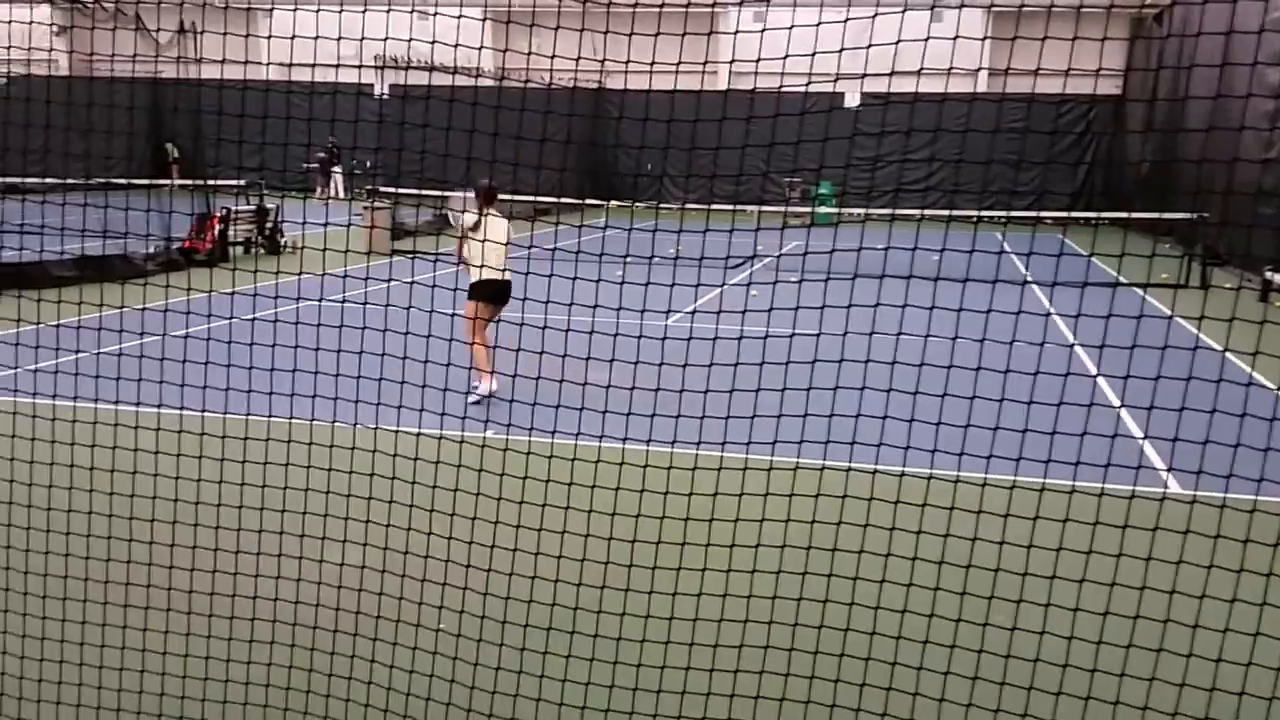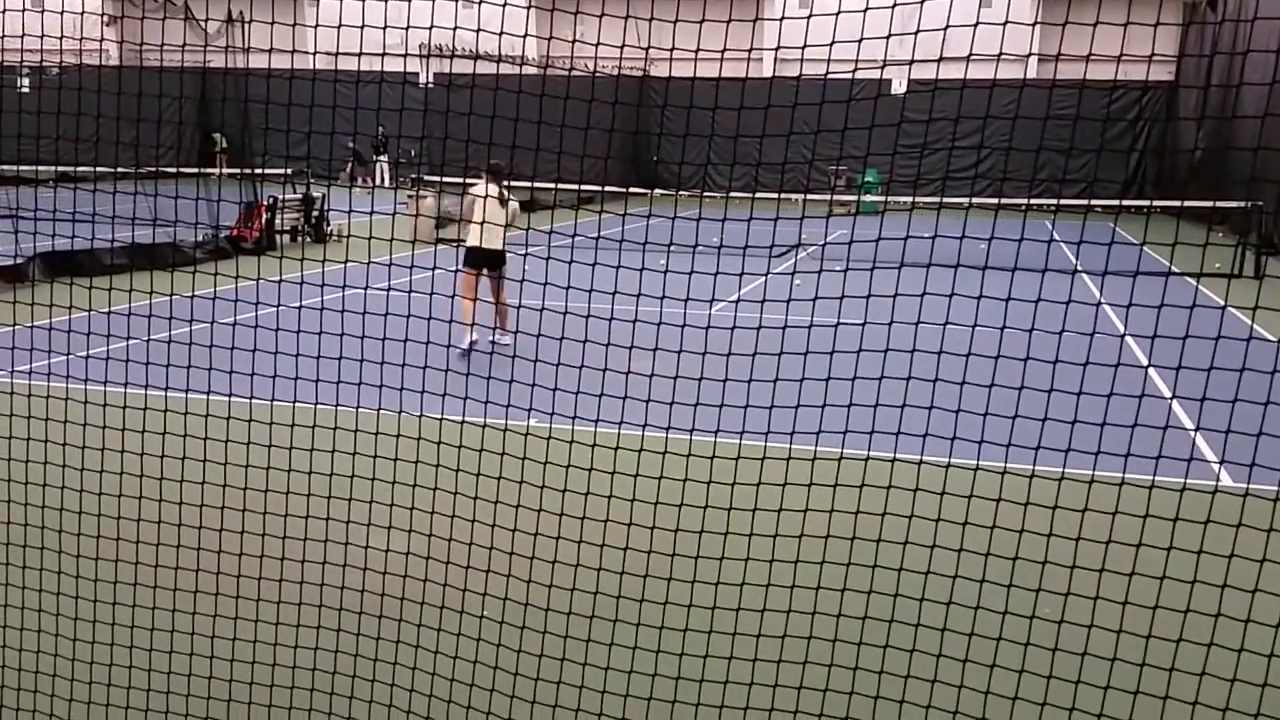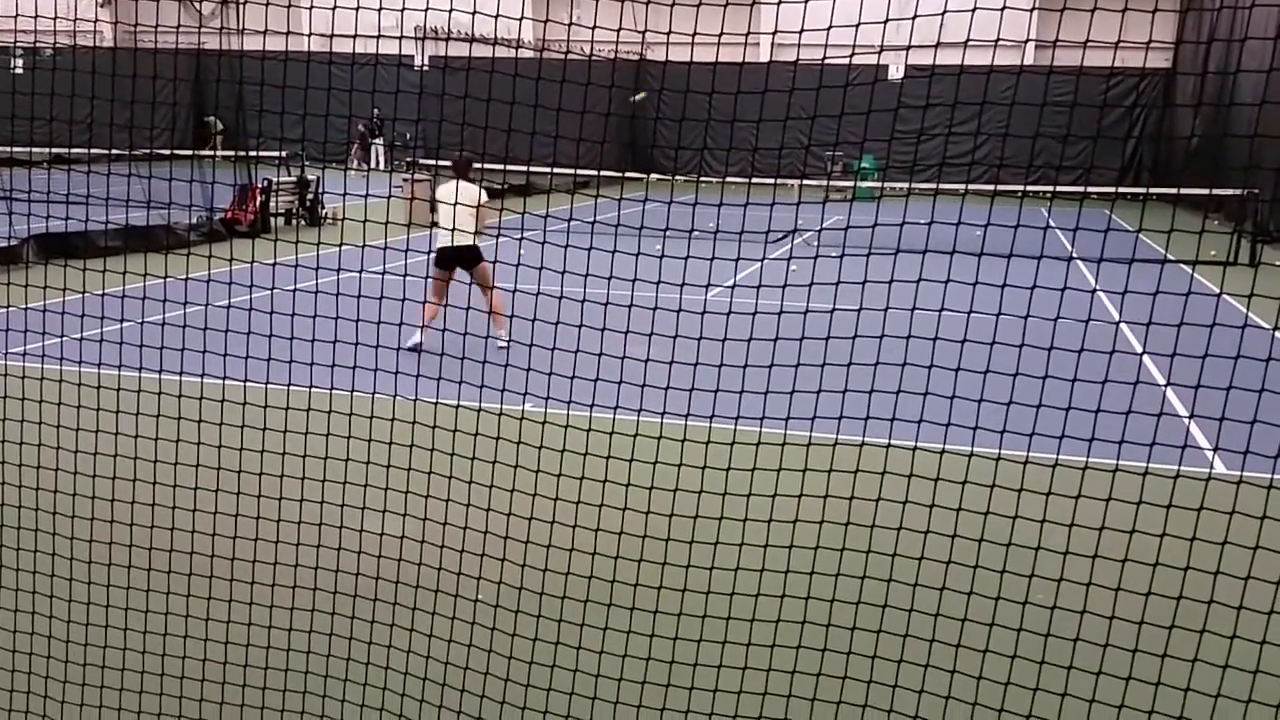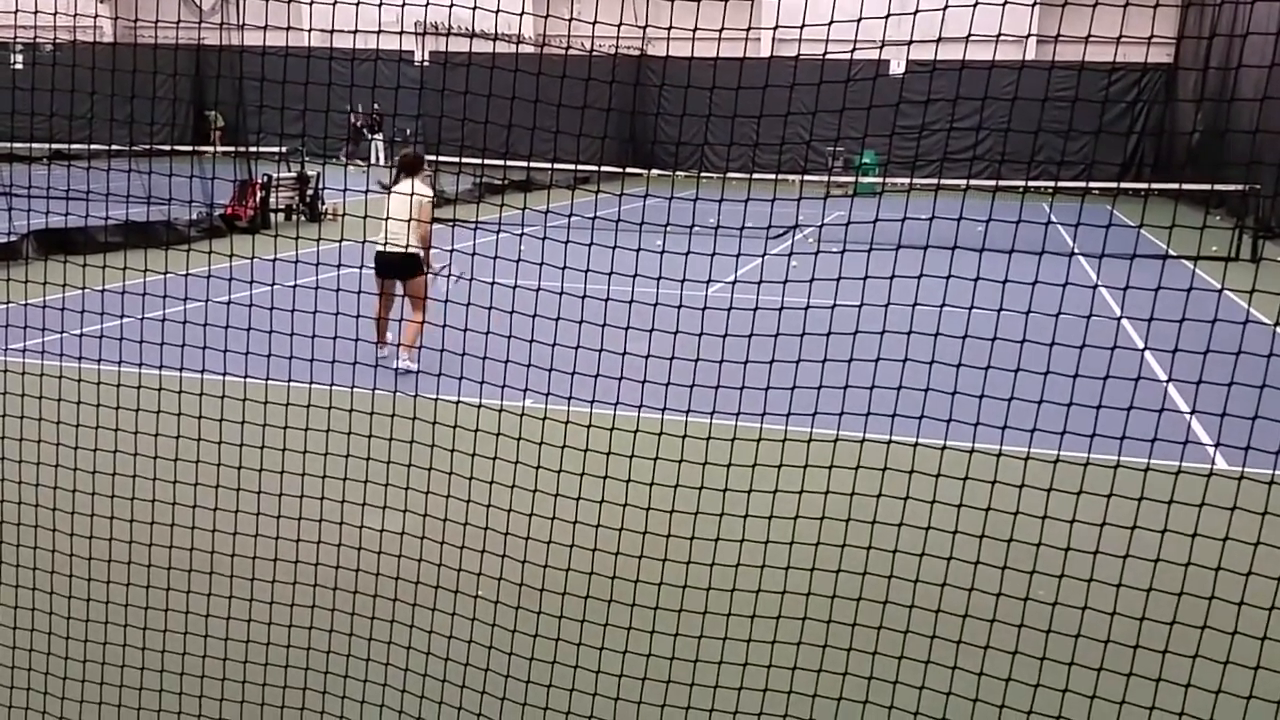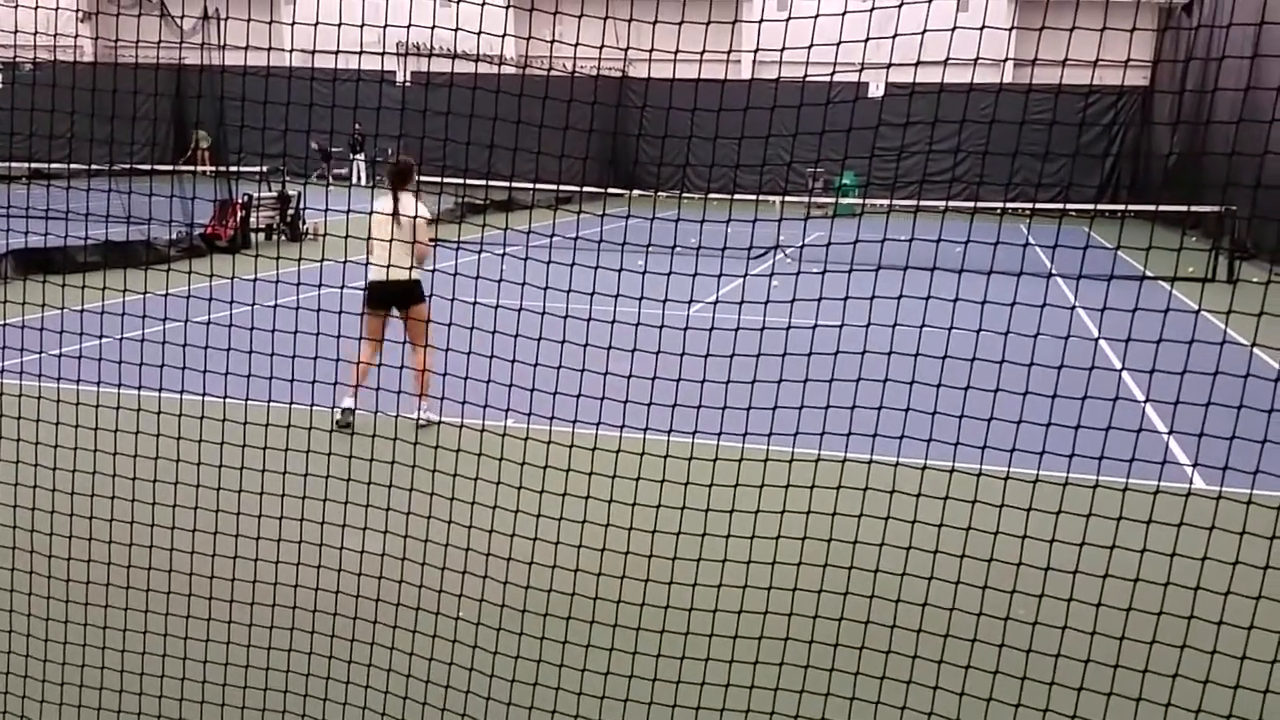
dt=1s
person 1, frame 1
left shoulder: (469, 217)
right shoulder: (504, 223)
left elbow: (460, 251)
left wrist: (465, 259)
left hip: (484, 284)
right hip: (503, 284)
left knee: (474, 336)
right knee: (479, 331)
left ankle: (486, 383)
right ankle: (486, 382)
person 1, frame 2
left shoulder: (477, 189)
right shoulder: (510, 201)
left elbow: (466, 215)
left hip: (475, 249)
right hip: (496, 251)
left knee: (467, 296)
right knee: (498, 295)
left ankle: (469, 332)
right ankle: (504, 333)
person 1, frame 3
left shoulder: (441, 190)
right shoulder: (479, 192)
right elbow: (481, 226)
left hip: (444, 249)
right hip: (468, 248)
left knee: (437, 297)
right knee: (490, 290)
left ankle: (420, 334)
right ankle: (501, 336)
person 1, frame 4
left shoulder: (394, 190)
right shoulder: (425, 192)
right elbow: (424, 231)
right wrist: (426, 255)
left hip: (383, 254)
right hip: (407, 256)
left knee: (385, 300)
right knee: (418, 309)
left ankle: (382, 345)
right ankle: (404, 358)
person 1, frame 5
left shoulder: (376, 207)
right shoulder: (419, 210)
left elbow: (371, 248)
right elbow: (424, 254)
left hip: (377, 283)
right hip: (406, 284)
left knee: (370, 349)
right knee: (420, 346)
left ankle: (349, 399)
right ankle: (422, 408)
